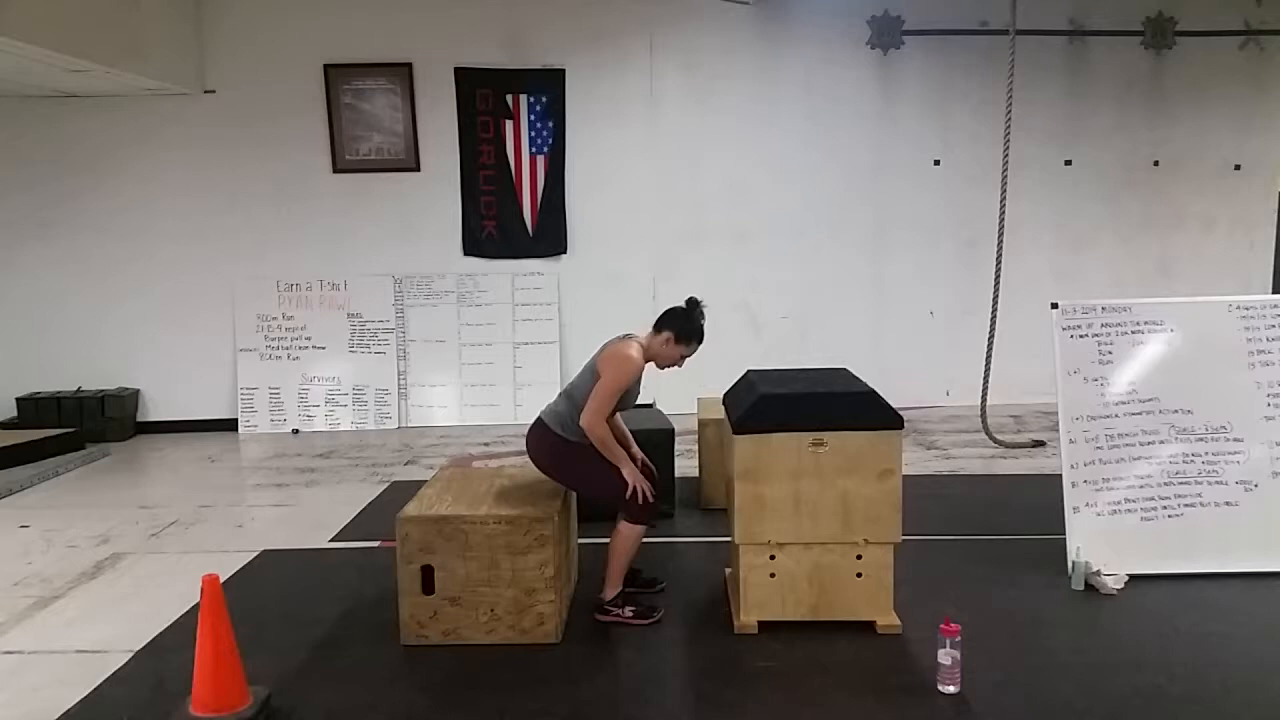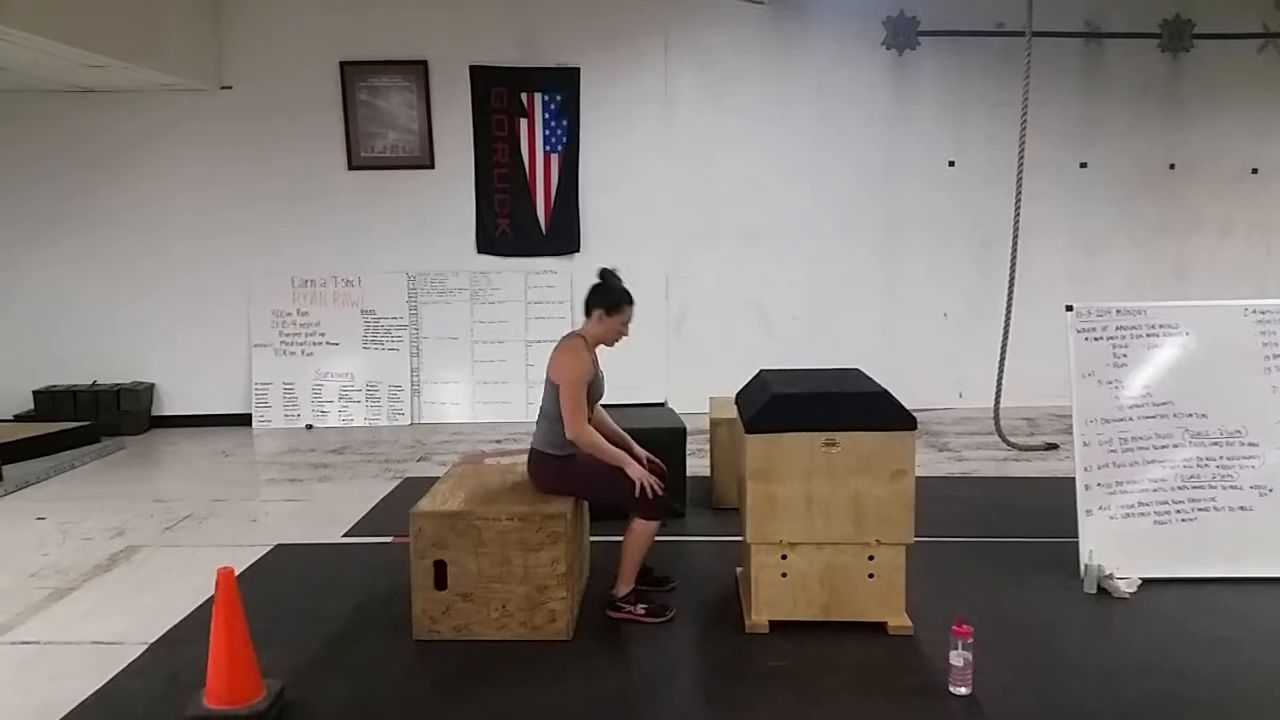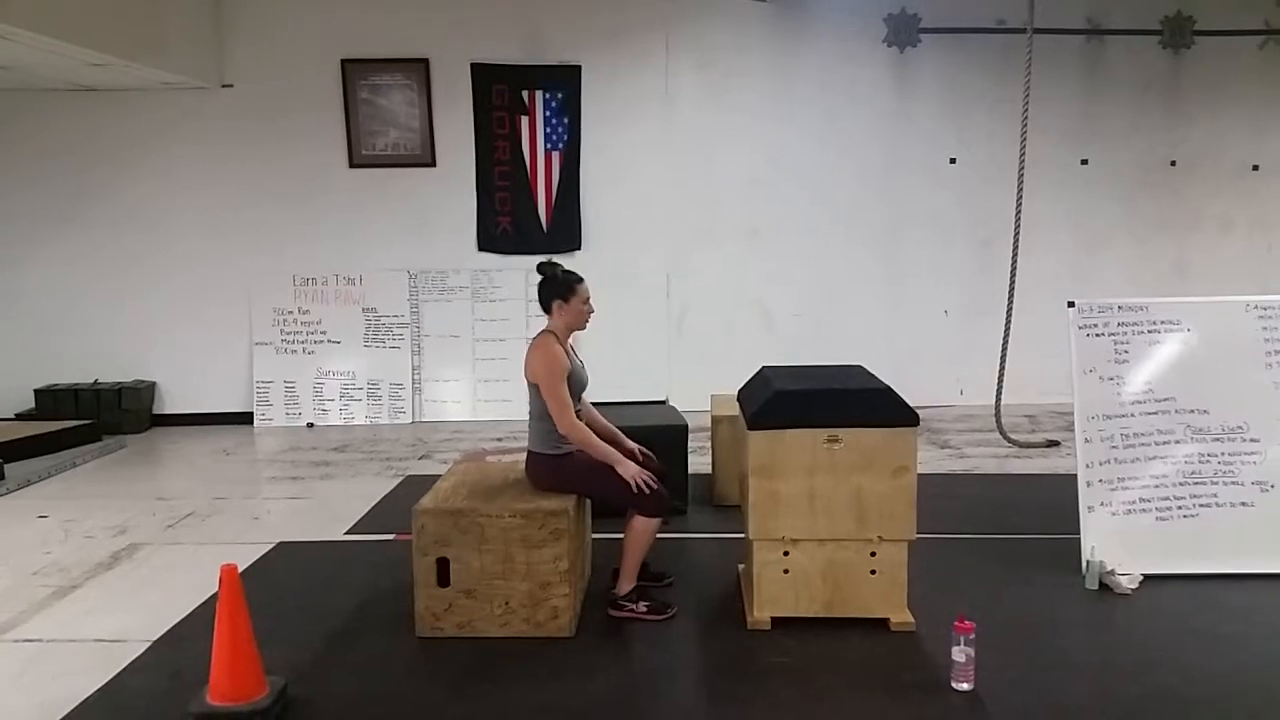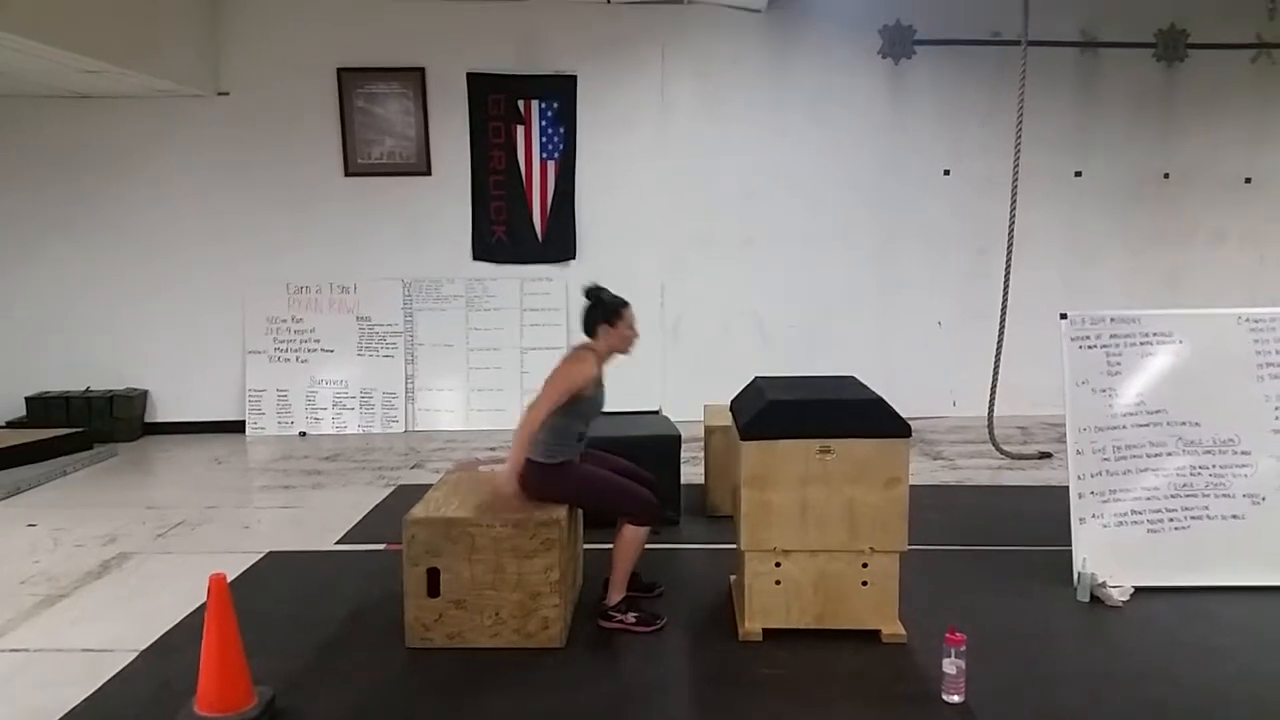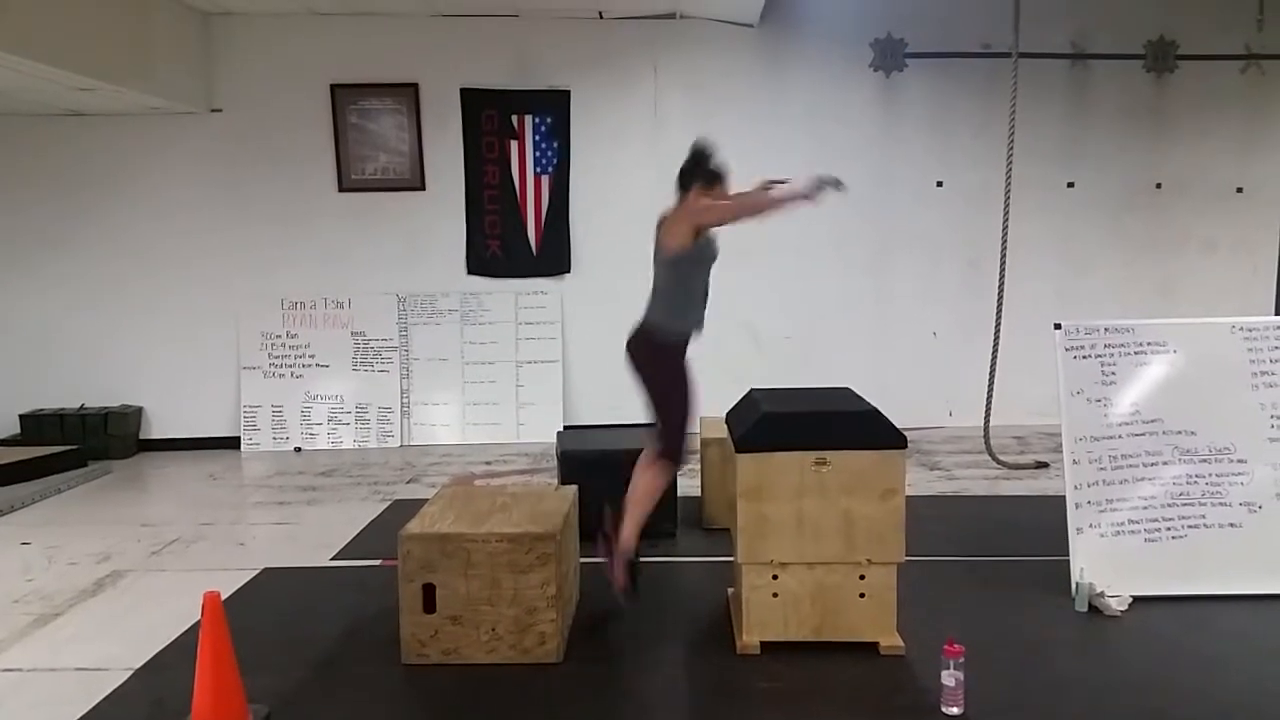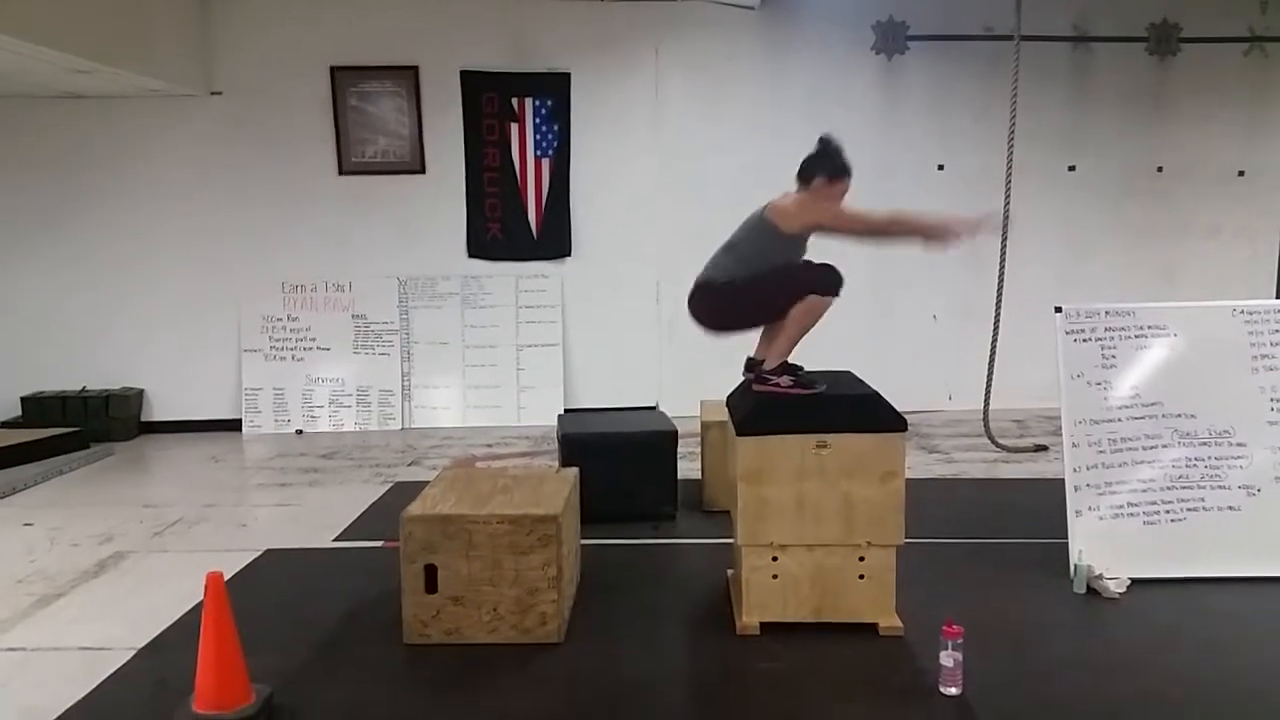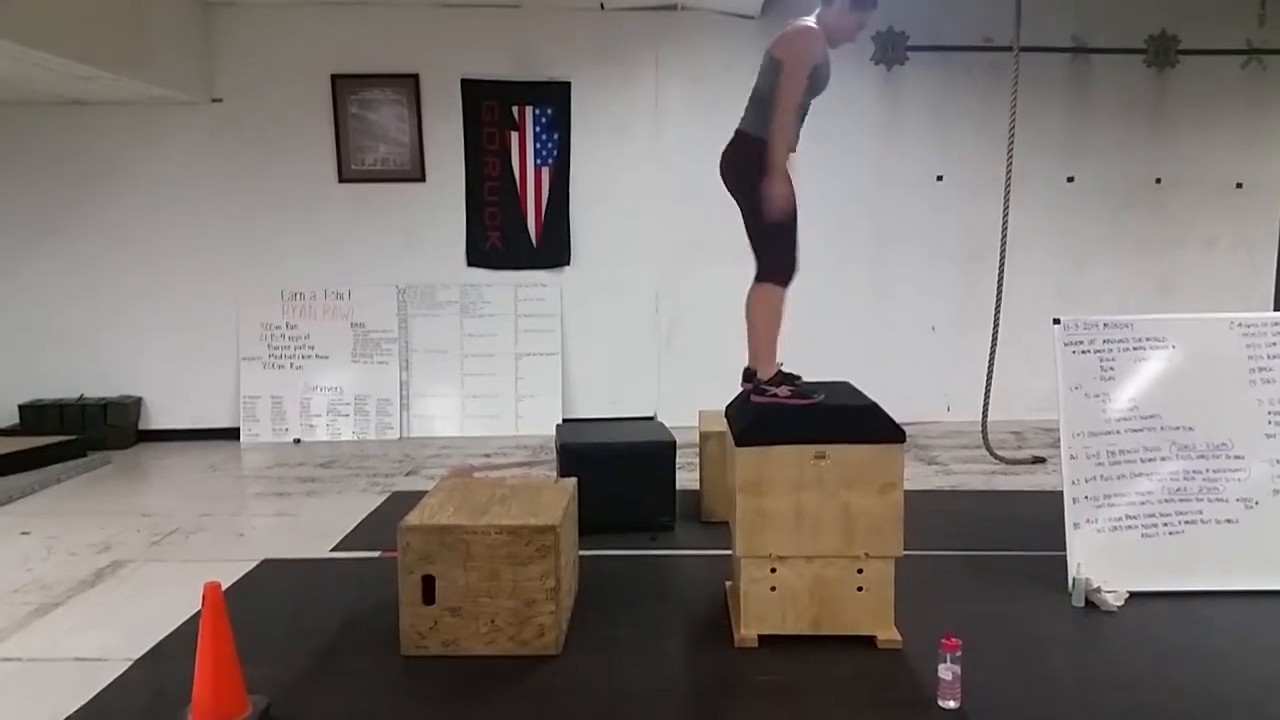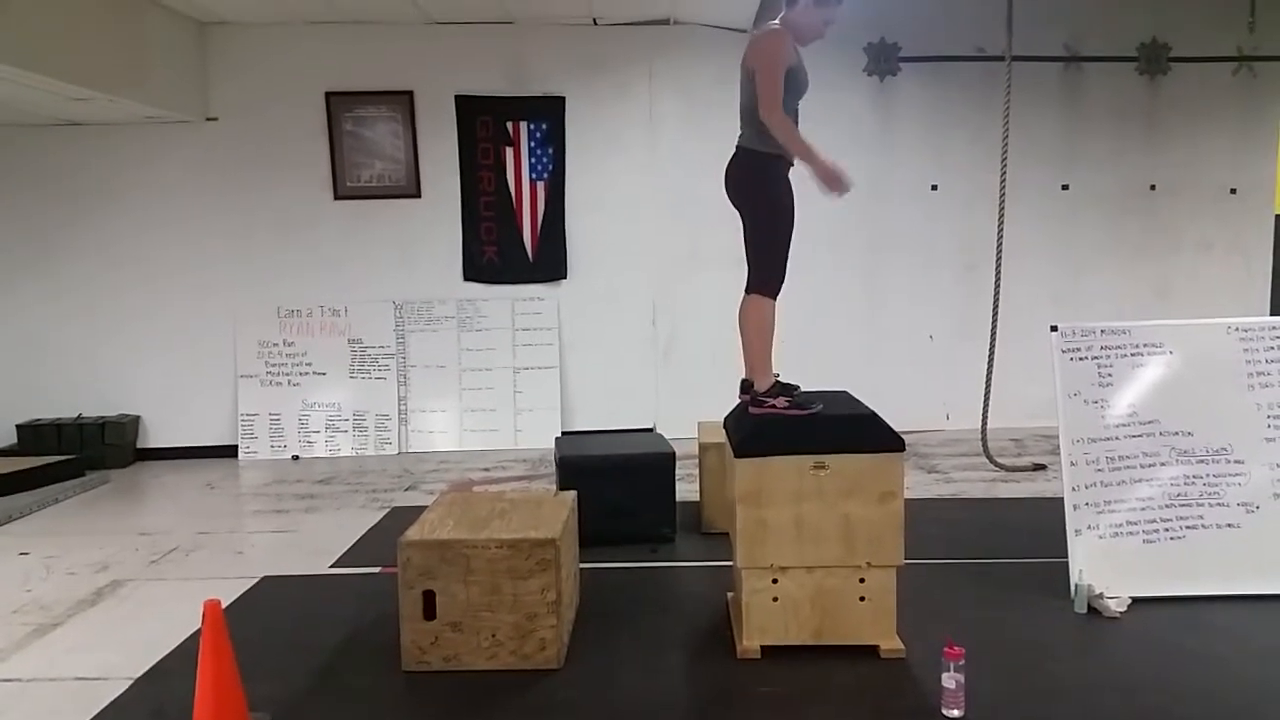
dt=0.5s
person 1, frame 1
left shoulder: (631, 346)
right shoulder: (629, 360)
right elbow: (591, 422)
left wrist: (632, 450)
right wrist: (624, 464)
left hip: (562, 436)
right hip: (553, 444)
left knee: (646, 479)
right knee: (640, 501)
left ankle: (622, 571)
right ankle: (611, 601)
person 1, frame 2
left shoulder: (583, 346)
right shoulder: (575, 354)
left elbow: (591, 411)
right elbow: (577, 430)
left wrist: (632, 447)
right wrist: (626, 462)
left hip: (565, 453)
right hip: (553, 463)
left knee: (655, 475)
right knee: (652, 498)
left ankle: (634, 568)
right ankle: (622, 597)
person 1, frame 3
left shoulder: (561, 343)
right shoulder: (547, 351)
right elbow: (568, 423)
left wrist: (623, 442)
right wrist: (618, 461)
left hip: (568, 450)
right hip: (552, 461)
left knee: (653, 474)
right knee: (653, 497)
left ankle: (631, 564)
right ankle: (624, 595)
person 1, frame 4
left shoulder: (591, 359)
right shoulder: (583, 366)
right elbow: (535, 414)
right wrist: (512, 472)
left hip: (564, 457)
right hip: (546, 469)
left knee: (646, 485)
right knee: (643, 507)
left ankle: (621, 576)
right ankle: (615, 607)
person 1, frame 5
left shoulder: (678, 220)
right shoulder: (687, 218)
left elbow: (741, 205)
right elbow: (752, 206)
left wrist: (766, 188)
right wrist: (806, 189)
left hip: (655, 343)
right hip: (659, 348)
left knee: (669, 447)
right knee: (670, 453)
left ankle: (620, 530)
right ankle: (625, 550)
person 1, frame 6
left shoulder: (799, 208)
right shoulder: (809, 209)
left elbow: (867, 227)
right elbow: (883, 224)
left wrist: (937, 228)
right wrist: (950, 226)
left hip: (716, 296)
right hip: (716, 302)
left knee: (799, 284)
right knee: (824, 281)
left ankle: (761, 363)
right ankle: (770, 370)
person 1, frame 7
left shoulder: (809, 39)
right shoulder: (806, 37)
right elbow: (784, 109)
left wrist: (775, 175)
right wrist: (777, 177)
left hip: (758, 161)
right hip: (757, 159)
left knee: (774, 267)
right knee: (777, 268)
left ankle: (760, 371)
right ankle: (765, 379)
person 1, frame 8
left shoulder: (780, 44)
right shoulder: (774, 39)
right elbow: (771, 112)
right wrist: (816, 162)
left hip: (759, 170)
right hip: (761, 171)
left knee: (763, 281)
right knee: (766, 281)
left ankle: (756, 380)
right ankle: (763, 390)
